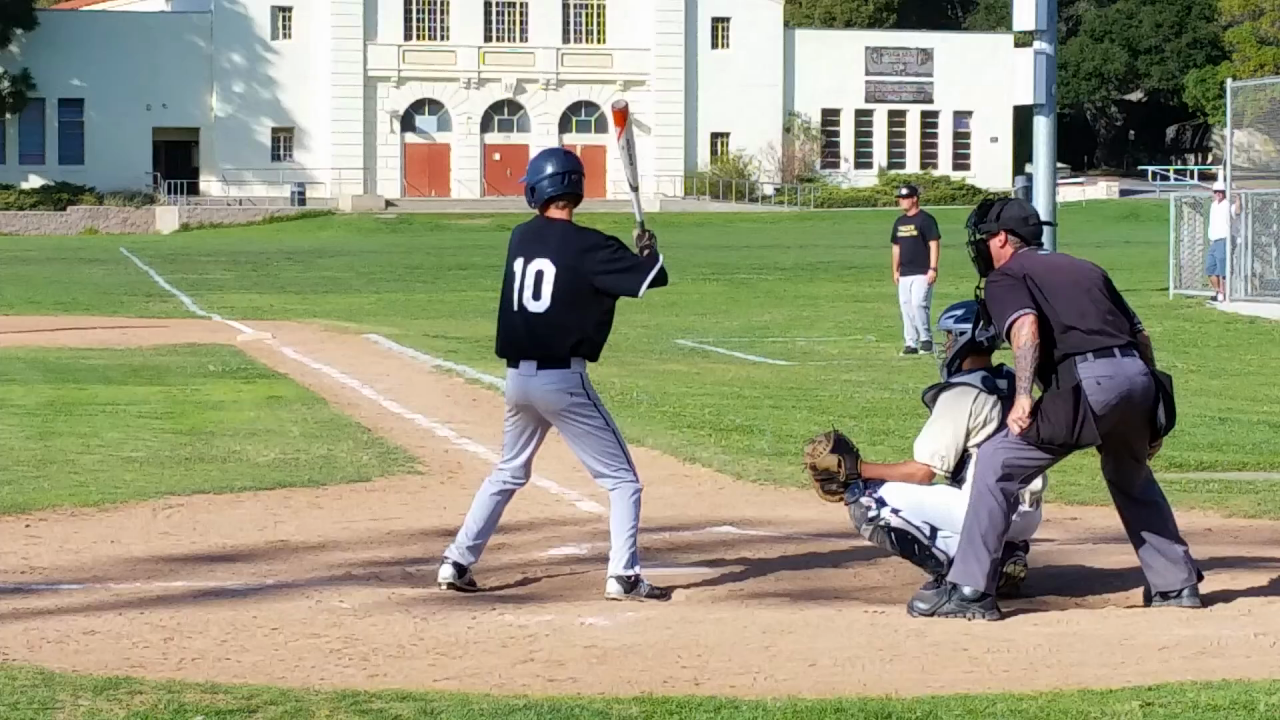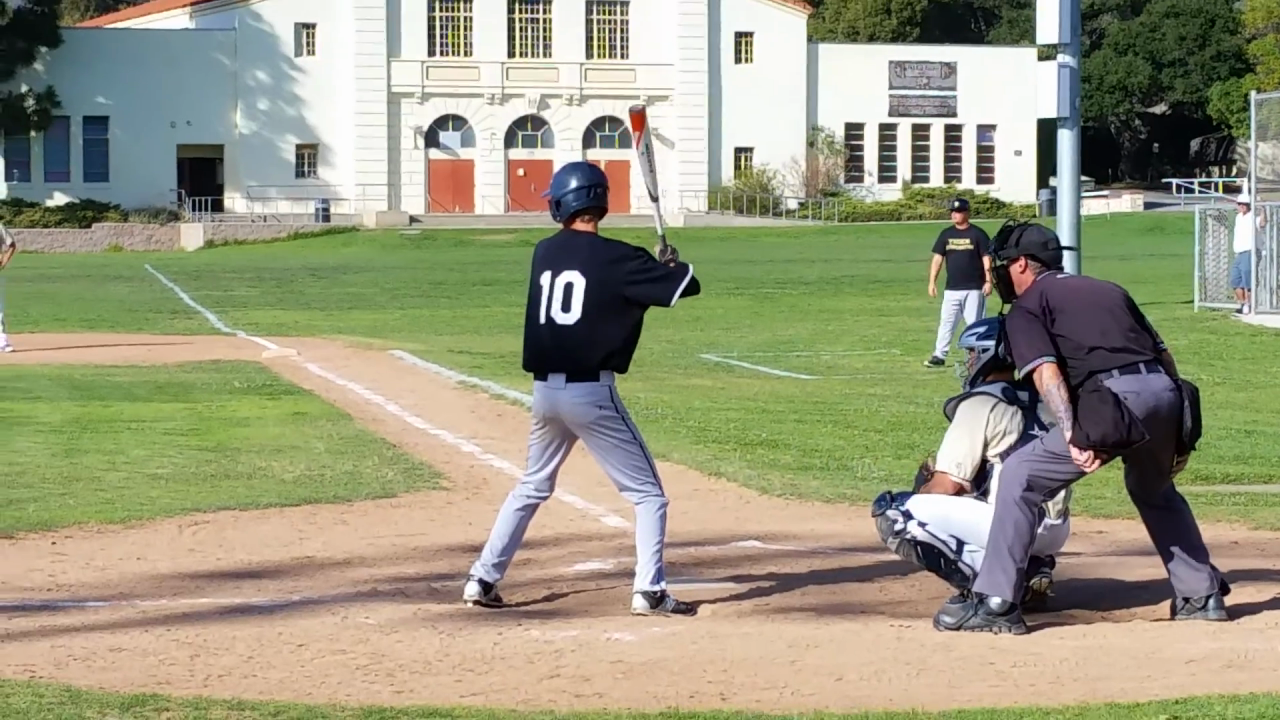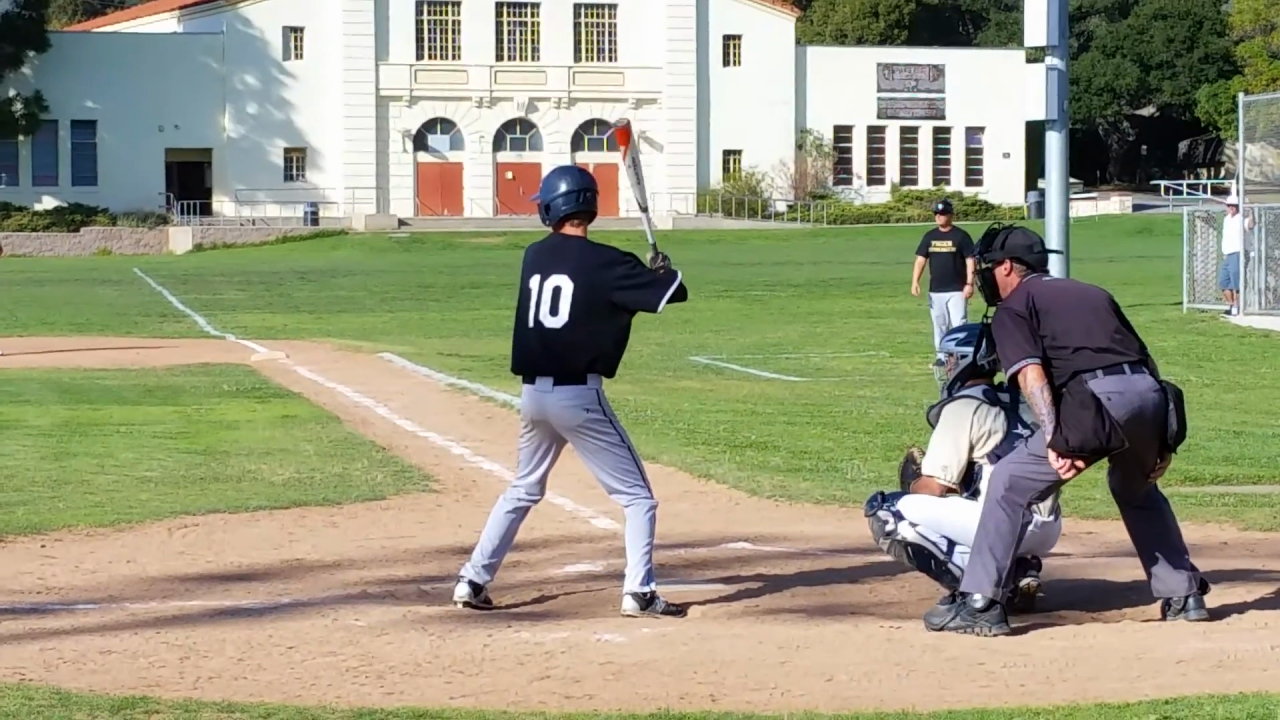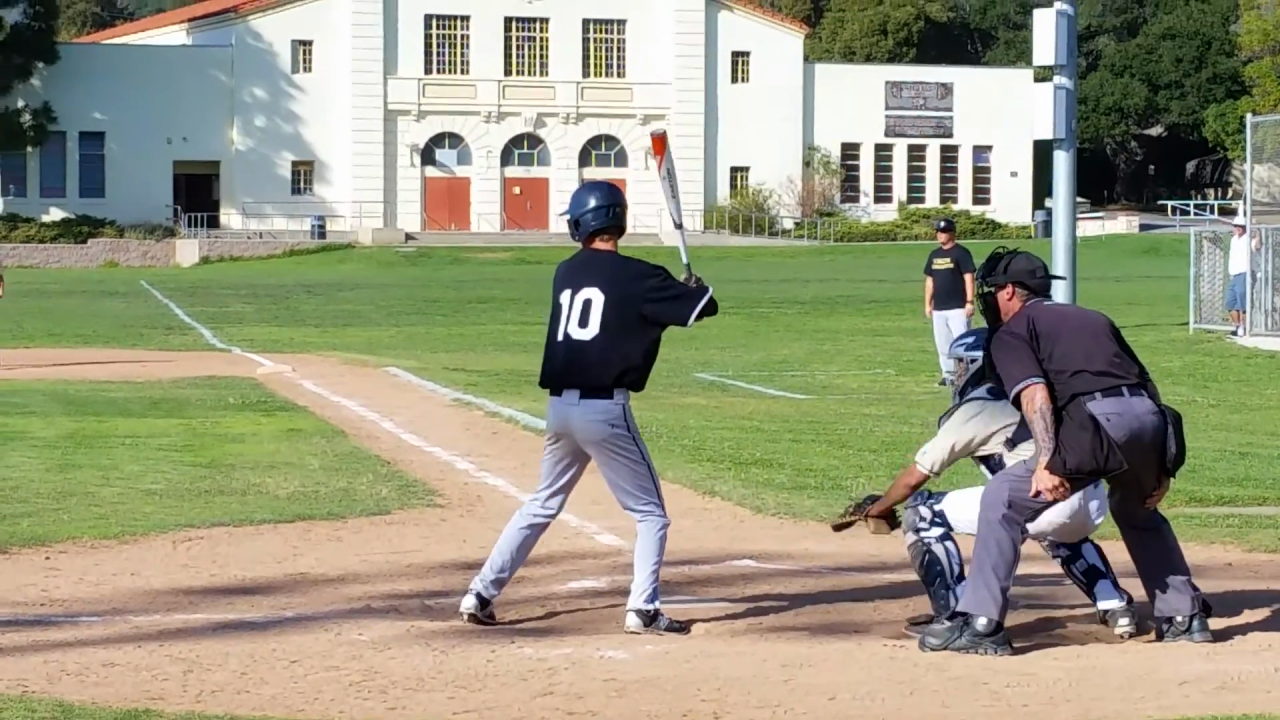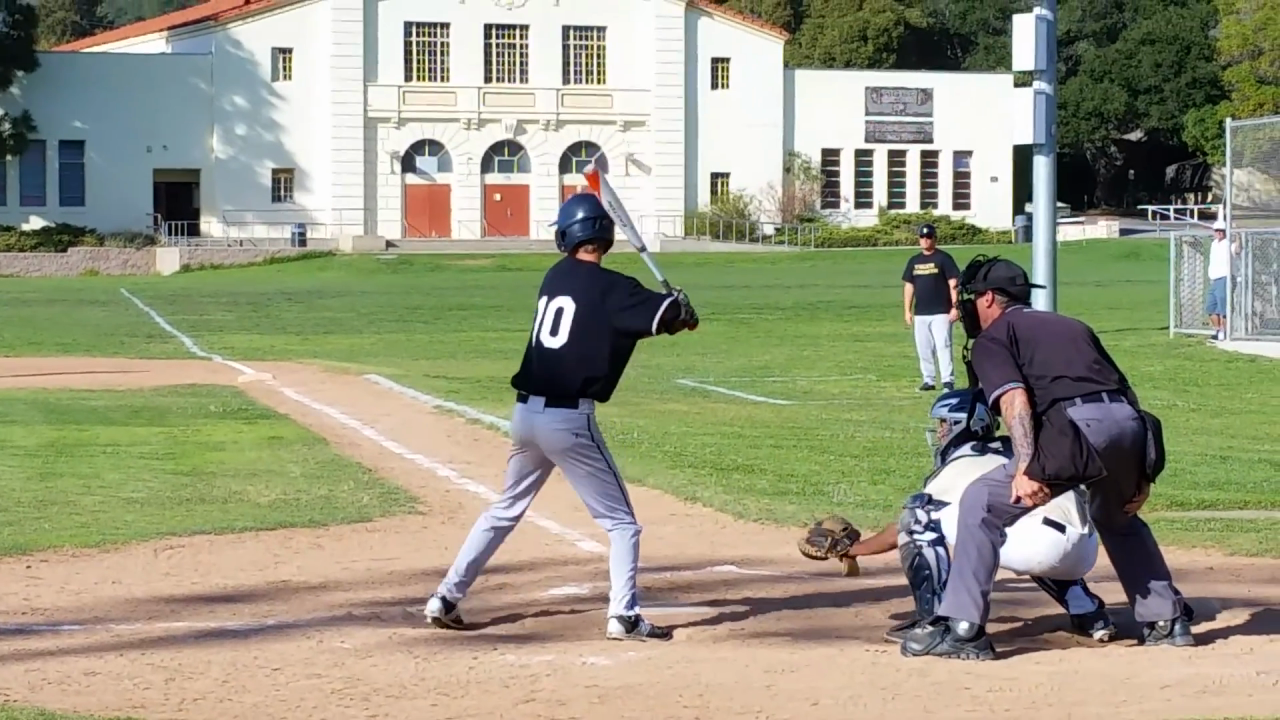
dt=0.7s
person 1, frame 1
left shoulder: (520, 237)
right shoulder: (588, 244)
right elbow: (654, 278)
left wrist: (626, 254)
right wrist: (647, 250)
left hip: (519, 377)
right hip: (563, 379)
left knee: (508, 473)
right knee: (622, 480)
left ankle: (456, 562)
right ankle: (623, 576)
person 1, frame 2
left shoulder: (543, 251)
right shoulder: (616, 257)
right elbow: (687, 285)
left wrist: (650, 266)
right wrist: (669, 262)
left hip: (546, 390)
right hip: (590, 392)
left knee: (531, 487)
right knee: (648, 494)
left ankle: (481, 579)
right ankle: (649, 591)
person 1, frame 3
left shoulder: (533, 255)
right shoulder: (605, 262)
right elbow: (674, 292)
left wrist: (639, 274)
right wrist: (659, 270)
left hip: (534, 393)
right hip: (578, 395)
left knee: (522, 490)
right knee: (637, 496)
left ankle: (472, 581)
right ankle: (640, 593)
person 1, frame 4
left shoulder: (565, 271)
right shoulder: (637, 275)
right elbow: (704, 306)
left wrist: (671, 293)
right wrist: (689, 288)
left hip: (560, 406)
right hip: (604, 409)
left knee: (541, 505)
right knee: (650, 514)
left ankle: (480, 594)
right ankle: (643, 610)
person 1, frame 5
left shoulder: (555, 276)
right shoulder: (611, 286)
right elbow: (668, 314)
left wrist: (662, 319)
right wrist: (681, 311)
left hip: (526, 412)
right hip: (569, 418)
left knee: (506, 510)
right knee: (620, 521)
left ankle: (445, 597)
right ankle: (625, 616)
person 2, frame 1
left shoulder: (1005, 277)
right shoulder: (1087, 268)
left elbow: (1026, 326)
right elbow: (1141, 336)
left wrist: (1022, 396)
right wrist: (1151, 412)
left hip: (1089, 382)
right hip: (1138, 378)
left knee: (997, 464)
right knee: (1132, 478)
left ankle: (969, 590)
right ankle: (1177, 584)
person 2, frame 2
left shoulder: (1027, 306)
right shoulder: (1110, 289)
left elbow: (1047, 373)
right elbow: (1163, 355)
left wrist: (1072, 435)
right wrist: (1176, 430)
left hip: (1117, 401)
right hip: (1164, 393)
left knee: (1020, 475)
right knee: (1155, 490)
left ankle: (996, 603)
right ankle: (1202, 595)
person 2, frame 3
left shoulder: (1012, 308)
right shoulder: (1094, 293)
left elbow: (1032, 375)
left wrist: (1053, 441)
right wrist: (1158, 441)
left hip: (1100, 402)
right hip: (1152, 396)
left knee: (1009, 482)
right knee: (1137, 490)
left ankle: (979, 603)
right ankle: (1183, 595)
person 2, frame 4
left shoulder: (1012, 331)
right shoulder: (1094, 317)
left elbow: (1035, 394)
left wrist: (1047, 462)
right wrist: (1158, 465)
left hip: (1098, 422)
right hip: (1149, 419)
left knee: (1003, 499)
right knee: (1138, 511)
left ankle: (981, 624)
right ankle: (1185, 616)
person 2, frame 5
left shoulder: (992, 337)
right shoulder: (1073, 325)
left elbow: (1015, 399)
left wrist: (1026, 467)
right wrist: (1138, 472)
left hip: (1078, 428)
right hip: (1130, 426)
left knee: (981, 504)
right knee: (1118, 518)
left ankle: (962, 629)
right ankle: (1166, 621)
person 3, frame 1
left shoulder: (962, 392)
right shoulder: (1014, 385)
left elbow: (921, 473)
left wrist: (858, 469)
right hip: (1027, 516)
left knee: (864, 499)
right ankle: (1004, 554)
person 3, frame 2
left shoulder: (980, 402)
right shoulder: (1039, 401)
left elbow: (947, 485)
left wrist: (923, 488)
right wrist: (968, 485)
right hip: (1055, 530)
left knee: (891, 511)
right ankle: (1030, 569)
person 3, frame 3
left shoulder: (962, 406)
right shoulder: (1021, 403)
left elbow: (934, 488)
left wrist: (913, 483)
right wrist: (928, 469)
right hip: (1047, 529)
left knee: (883, 511)
right ankle: (1020, 570)
person 3, frame 4
left shoulder: (974, 408)
left elbow: (916, 475)
left wrist: (881, 506)
right hip: (1090, 501)
left knee: (922, 512)
left ankle: (955, 615)
right ankle: (1116, 607)
person 3, frame 5
left shoulder: (959, 466)
right shoulder: (1014, 451)
left elbow: (915, 526)
left wrist: (857, 548)
left hip: (1047, 544)
right hip: (1084, 549)
left knee: (920, 513)
right ankle: (1089, 614)
